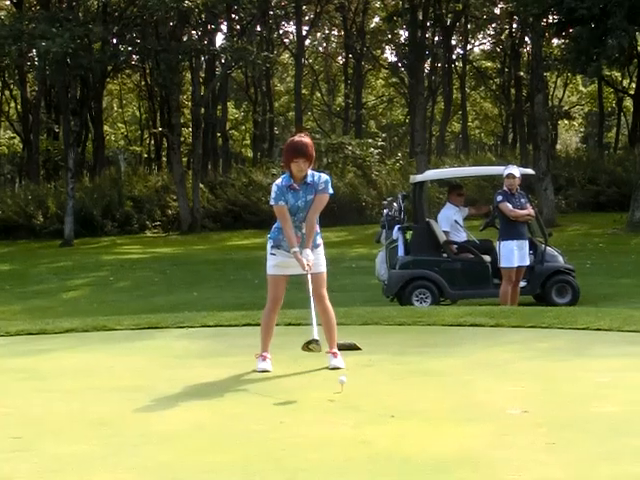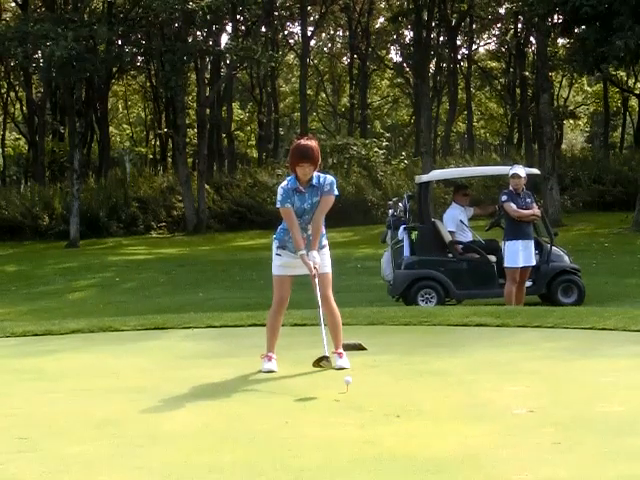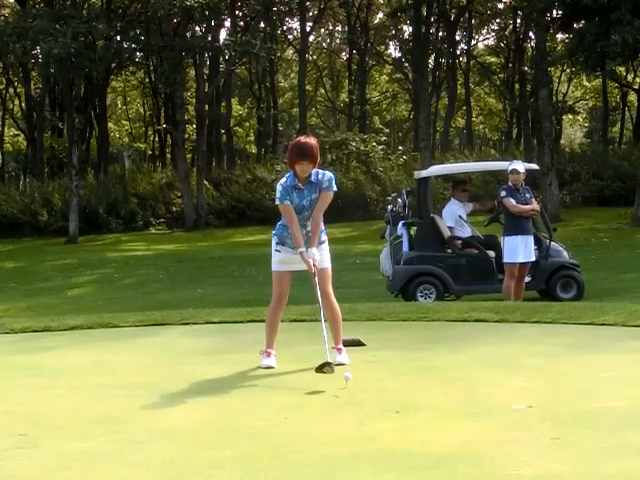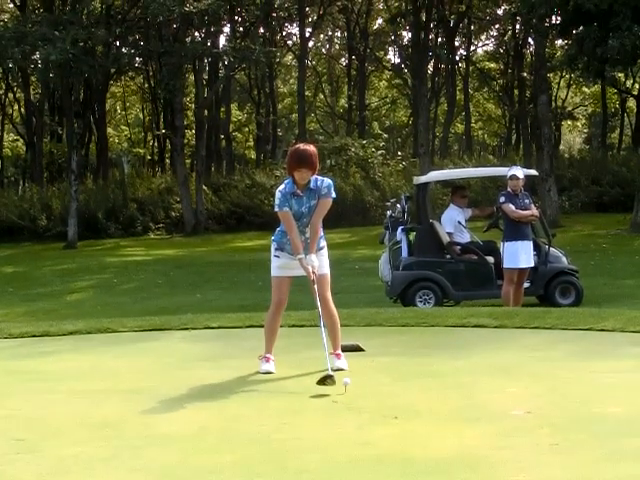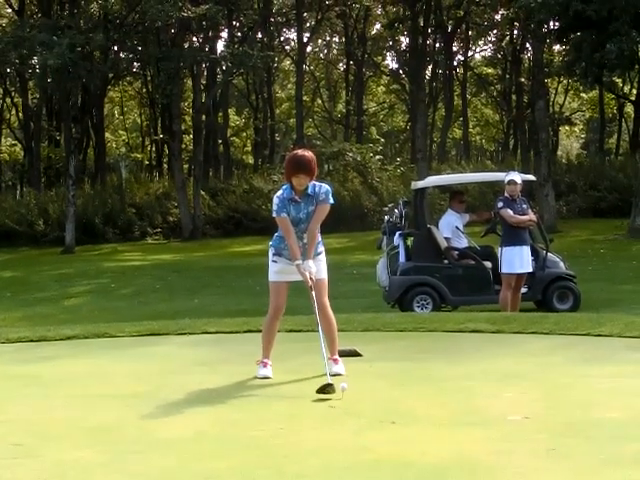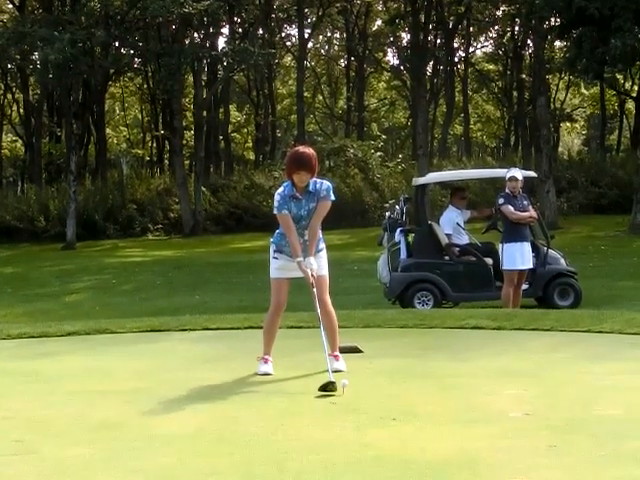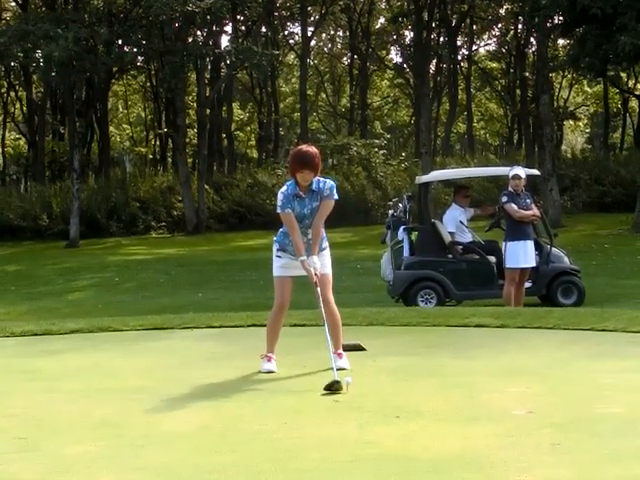
dt=0.7s
person 1, frame 1
left shoulder: (321, 181)
right shoulder: (279, 187)
left elbow: (312, 217)
right elbow: (286, 223)
left wrist: (307, 250)
right wrist: (296, 254)
left hip: (312, 245)
right hip: (281, 247)
left knee: (321, 299)
right knee: (274, 301)
left ankle: (333, 351)
right ankle: (264, 354)
person 1, frame 2
left shoulder: (327, 182)
right shoulder: (285, 189)
left elbow: (318, 219)
right elbow: (293, 226)
left wrist: (313, 252)
right wrist: (303, 256)
left hip: (318, 246)
right hip: (287, 248)
left knee: (326, 298)
right knee: (280, 301)
left ankle: (339, 351)
right ankle: (269, 354)
person 1, frame 3
left shoulder: (326, 179)
right shoulder: (283, 186)
left elbow: (317, 216)
right elbow: (293, 223)
left wrist: (313, 249)
right wrist: (303, 253)
left hip: (317, 242)
right hip: (286, 244)
left knee: (326, 294)
right knee: (279, 297)
left ankle: (339, 347)
right ankle: (268, 350)
person 1, frame 4
left shoulder: (325, 185)
right shoulder: (283, 192)
left elbow: (316, 222)
right elbow: (292, 230)
left wrist: (311, 255)
right wrist: (302, 260)
left hip: (316, 247)
right hip: (285, 250)
left knee: (325, 299)
right knee: (278, 302)
left ankle: (338, 353)
right ankle: (267, 356)
person 1, frame 5
left shoulder: (323, 191)
right shoulder: (280, 198)
left elbow: (314, 228)
right elbow: (289, 235)
left wrist: (309, 261)
right wrist: (299, 265)
left hip: (314, 253)
right hip: (283, 256)
left knee: (323, 305)
right knee: (276, 308)
left ankle: (335, 358)
right ankle: (265, 361)
person 1, frame 6
left shoulder: (324, 188)
right shoulder: (282, 195)
left elbow: (314, 225)
right elbow: (290, 232)
left wrist: (310, 258)
right wrist: (301, 263)
left hip: (315, 250)
right hip: (284, 252)
left knee: (324, 302)
right knee: (277, 305)
left ankle: (335, 354)
right ankle: (266, 357)
person 1, frame 7
left shoulder: (327, 187)
right shoulder: (285, 194)
left elbow: (318, 224)
right elbow: (294, 231)
left wrist: (314, 257)
right wrist: (304, 262)
left hip: (318, 249)
right hip: (287, 251)
left knee: (327, 300)
right knee: (281, 303)
left ankle: (339, 352)
right ankle: (269, 355)
person 2, frame 1
left shoulder: (522, 195)
right shoulder: (500, 195)
left elbow: (532, 215)
right elbow: (510, 213)
left wrist: (517, 216)
right wrist: (526, 212)
left hip: (523, 240)
right hip: (507, 241)
left knee: (517, 281)
right knee: (508, 280)
person 2, frame 2
left shoulder: (528, 195)
right shoulder: (505, 195)
left elbow: (537, 215)
right elbow: (514, 212)
left wrist: (522, 215)
right wrist: (531, 212)
left hip: (528, 240)
right hip: (513, 241)
left knee: (522, 281)
right knee: (512, 280)
person 2, frame 3
left shoulder: (527, 190)
right shoulder: (504, 190)
left elbow: (537, 210)
right elbow: (514, 208)
left wrist: (521, 211)
right wrist: (531, 207)
left hip: (528, 236)
right hip: (512, 236)
left knee: (522, 276)
right knee: (511, 276)
person 2, frame 4
left shoulder: (526, 196)
right shoulder: (504, 196)
left elbow: (536, 216)
right elbow: (514, 213)
left wrist: (521, 216)
right wrist: (530, 213)
left hip: (527, 241)
right hip: (511, 242)
left knee: (521, 282)
right knee: (510, 281)
person 2, frame 5
left shoulder: (523, 201)
right shoulder: (501, 201)
left elbow: (534, 221)
right elbow: (512, 218)
left wrist: (519, 221)
right wrist: (527, 218)
left hip: (525, 246)
right hip: (509, 247)
left knee: (518, 287)
right knee: (507, 286)
person 2, frame 6
left shoulder: (524, 197)
right shoulder: (502, 198)
left elbow: (534, 218)
right elbow: (513, 215)
left wrist: (520, 217)
right wrist: (528, 214)
left hip: (525, 243)
right hip: (510, 244)
left knee: (519, 284)
right knee: (510, 283)
person 2, frame 7
left shoulder: (527, 196)
right shoulder: (506, 196)
left elbow: (537, 216)
right elbow: (516, 213)
left wrist: (523, 215)
right wrist: (531, 213)
left hip: (528, 241)
right hip: (513, 241)
left knee: (522, 282)
right knee: (511, 281)
